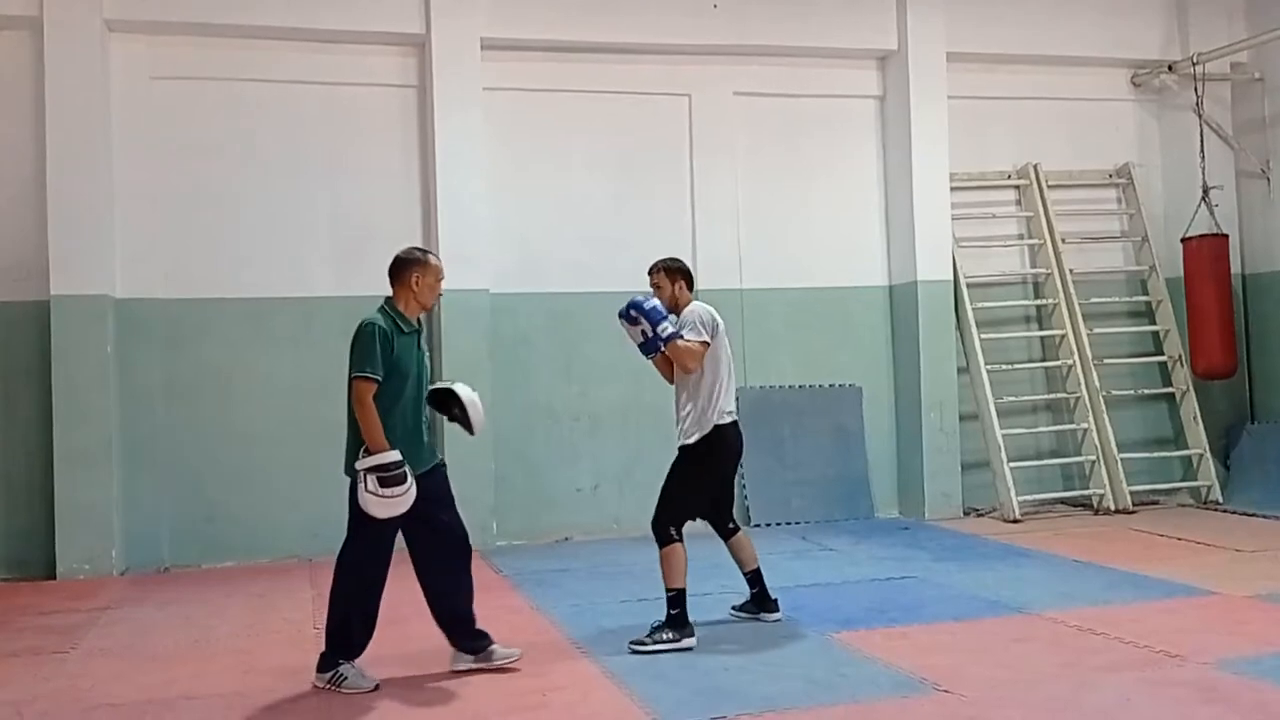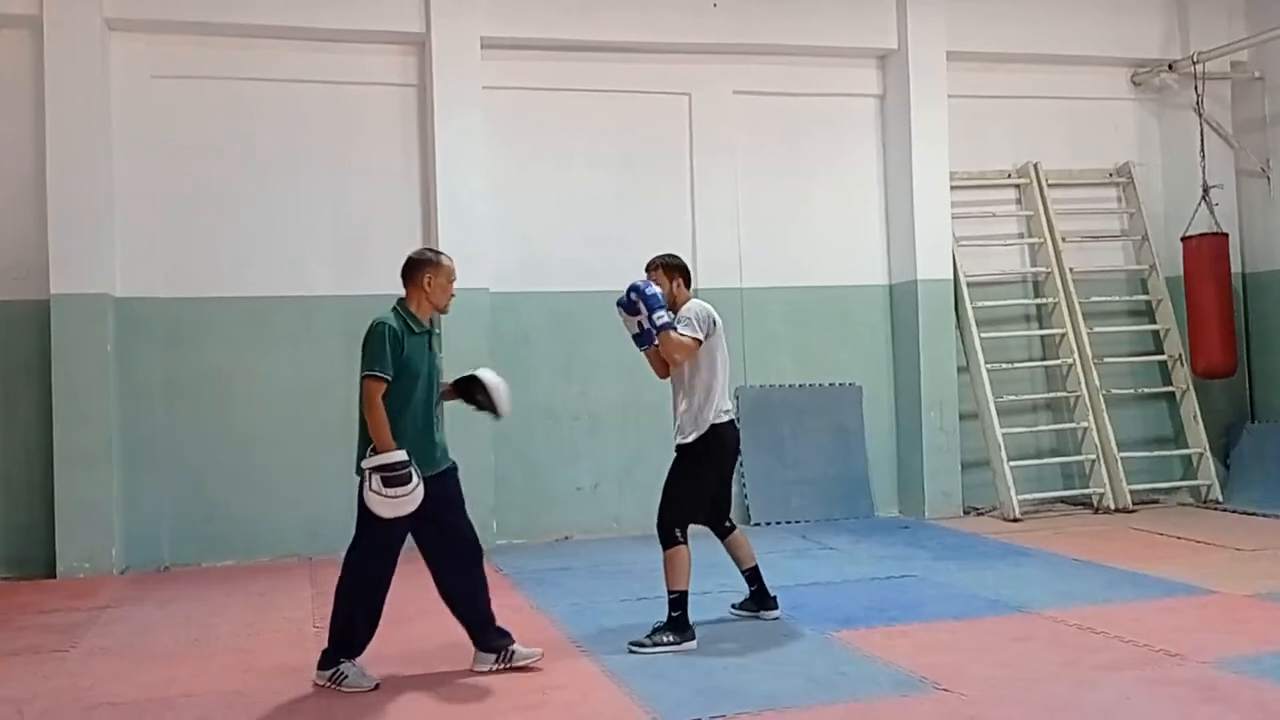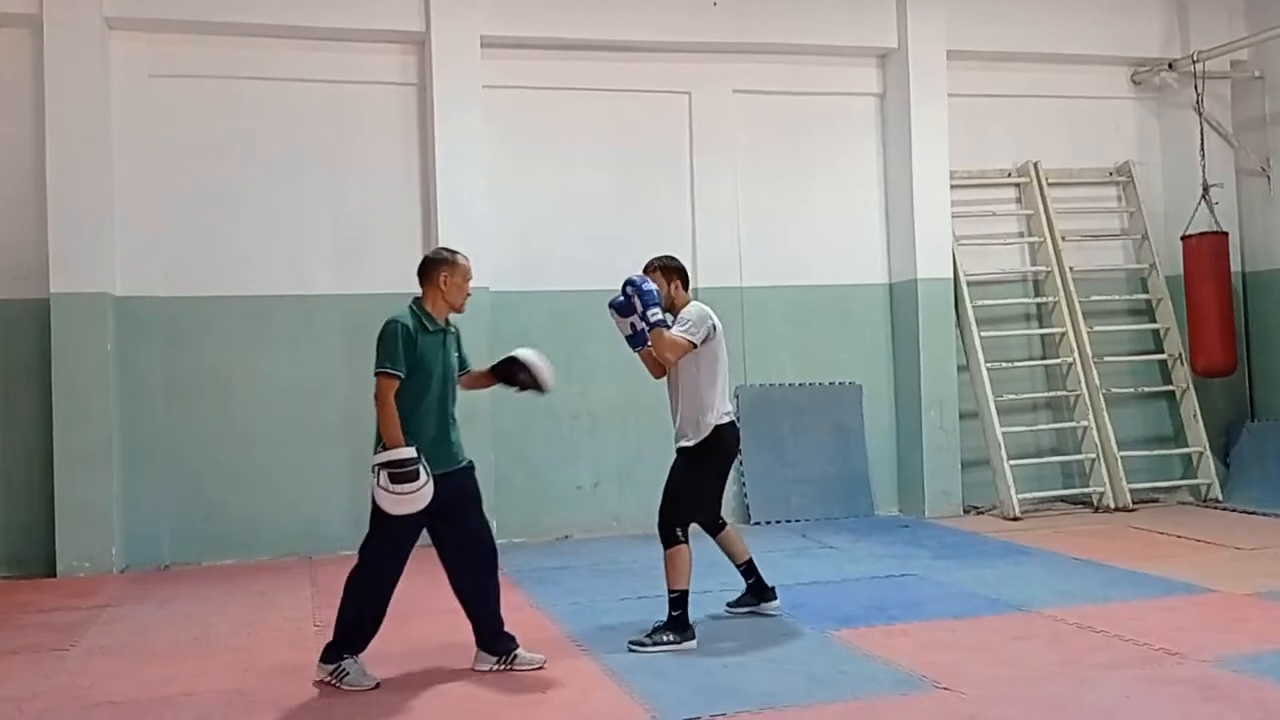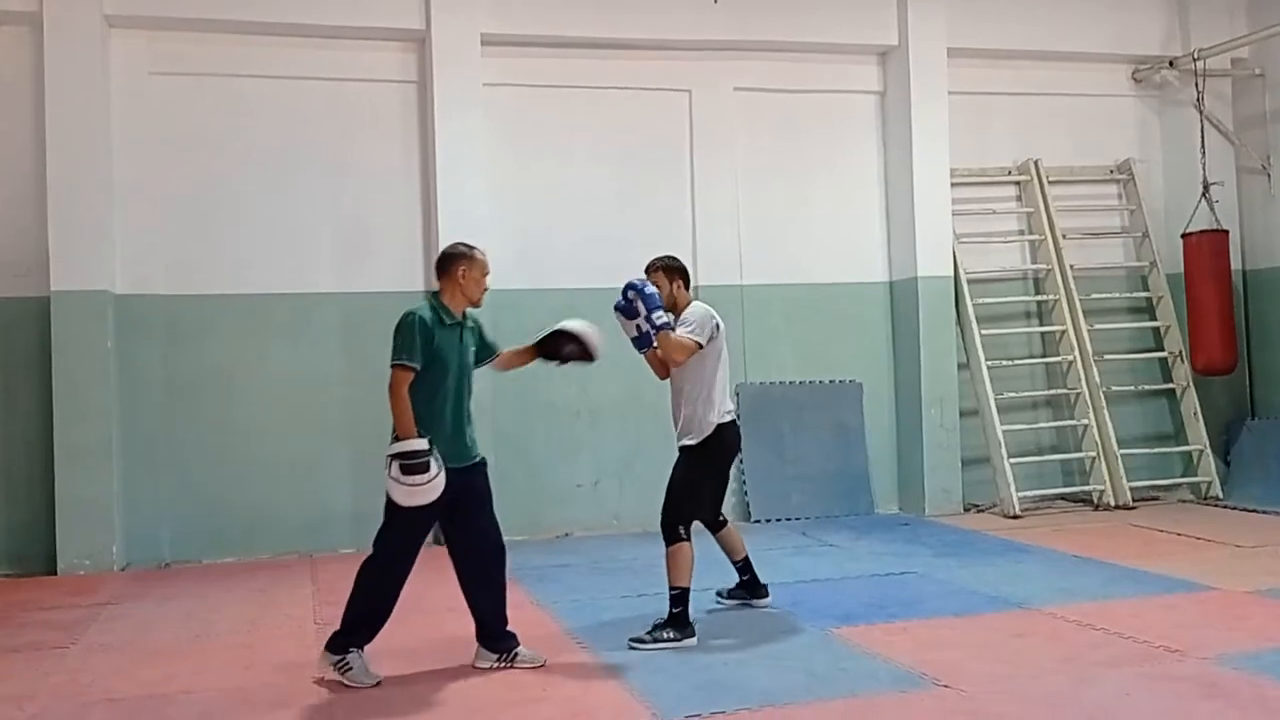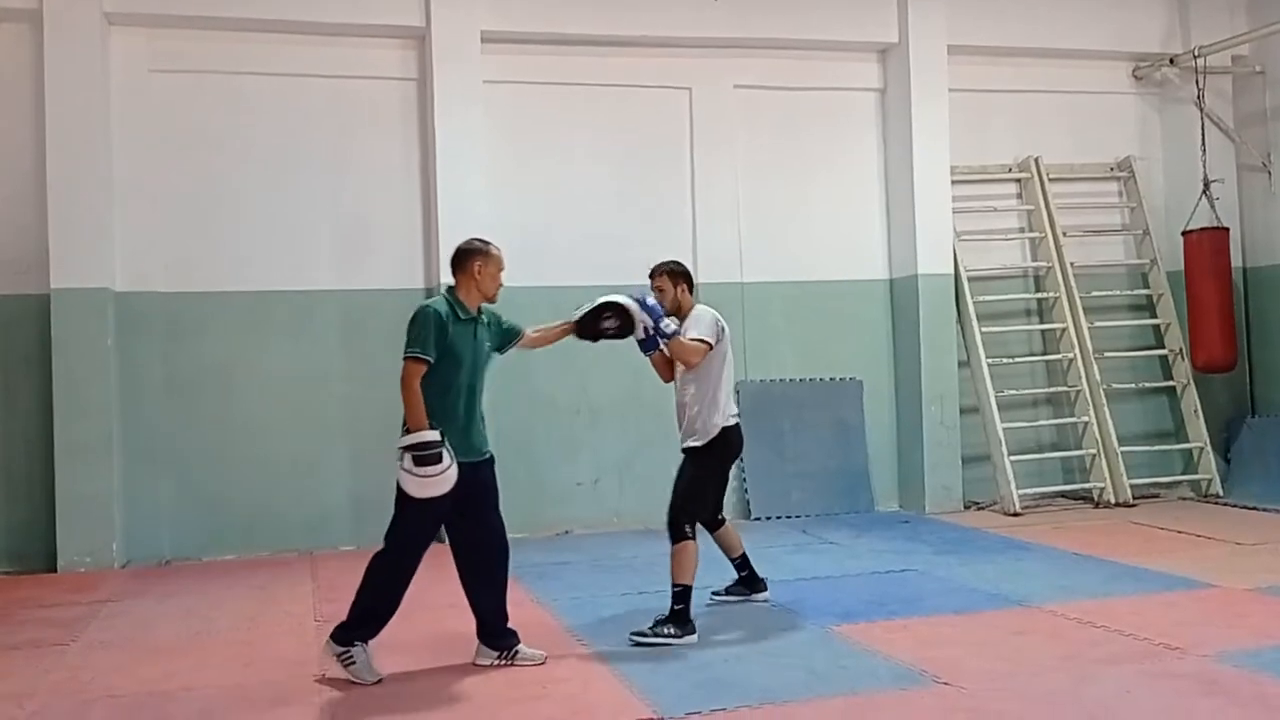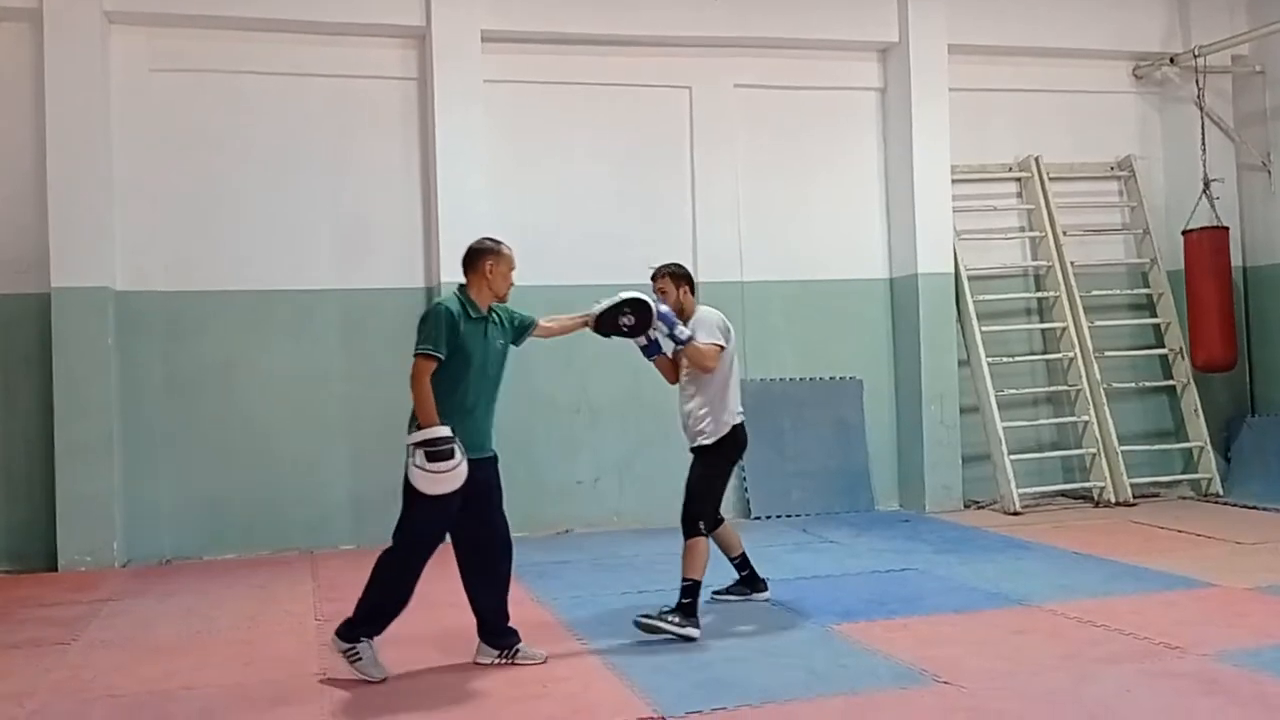
dt=0.1s
person 1, frame 1
left shoulder: (415, 330)
right shoulder: (375, 330)
right elbow: (362, 398)
right wrist: (383, 460)
left hip: (425, 467)
left knee: (450, 552)
right knee: (364, 566)
left ankle: (470, 646)
right ankle: (335, 663)
person 1, frame 2
left shoulder: (428, 331)
right shoulder: (386, 330)
right elbow: (372, 397)
left wrist: (459, 391)
right wrist: (389, 460)
left hip: (436, 468)
left knee: (461, 555)
right knee: (370, 566)
left ankle: (491, 645)
right ankle: (335, 661)
person 1, frame 3
left shoulder: (449, 331)
right shoulder: (401, 329)
right elbow: (384, 395)
left wrist: (500, 376)
right wrist: (397, 456)
left hip: (452, 467)
left knee: (476, 554)
right knee: (380, 563)
left ankle: (495, 647)
right ankle: (339, 658)
person 1, frame 4
left shoulder: (469, 326)
right shoulder: (419, 321)
left elbow: (500, 359)
right elbow: (399, 387)
left wrist: (543, 348)
left hip: (466, 462)
left knee: (485, 552)
right knee: (392, 557)
left ankle: (496, 645)
right ankle: (344, 648)
person 1, frame 5
left shoulder: (487, 322)
right shoulder: (433, 315)
left elbow: (529, 337)
right elbow: (410, 380)
left wrist: (575, 325)
left hip: (474, 458)
left knee: (487, 549)
right knee: (403, 550)
left ankle: (496, 642)
right ankle: (350, 639)
person 1, frame 6
left shoulder: (500, 320)
right shoulder: (445, 313)
left elbow: (546, 327)
right elbow: (421, 376)
left wrist: (594, 318)
left hip: (479, 456)
left knee: (492, 548)
right knee: (412, 546)
left ankle: (497, 640)
right ankle: (355, 634)
person 2, frame 1
left shoulder: (698, 314)
right shoulder: (688, 320)
left elbow: (689, 361)
right elbow: (672, 373)
left wrist: (661, 322)
right wrist: (644, 336)
left hip: (709, 437)
right hip: (719, 436)
left knee: (666, 523)
right knee: (723, 521)
left ankle: (677, 623)
right ankle: (763, 599)
person 2, frame 2
left shoulder: (696, 311)
right shoulder: (682, 317)
left elbow: (678, 355)
right elbow: (665, 369)
left wrist: (657, 312)
right wrist: (639, 328)
left hip: (707, 436)
right hip: (716, 435)
left knee: (670, 524)
right knee: (719, 520)
left ankle: (678, 625)
right ankle: (762, 597)
person 2, frame 3
left shoulder: (696, 314)
right shoulder: (679, 320)
left elbow: (669, 354)
right elbow: (659, 370)
left wrist: (651, 310)
right wrist: (631, 327)
left hip: (708, 436)
right hip: (711, 436)
left knee: (672, 523)
right knee: (708, 518)
left ankle: (678, 625)
right ankle: (759, 591)
person 2, frame 4
left shoulder: (699, 314)
right shoulder: (682, 320)
left elbow: (676, 355)
right elbow: (664, 369)
left wrist: (654, 312)
right wrist: (637, 328)
left hip: (711, 435)
right hip: (710, 435)
left knee: (674, 521)
right knee: (709, 515)
left ankle: (679, 622)
right ankle: (752, 585)
person 2, frame 5
left shoulder: (704, 317)
right shoulder: (682, 325)
left elbow: (692, 358)
right elbow: (669, 373)
left wrist: (663, 323)
right wrist: (645, 335)
left hip: (714, 436)
right hip: (706, 438)
left knee: (681, 520)
right knee: (706, 515)
left ankle: (678, 618)
right ankle: (750, 581)
person 2, frame 6
left shoulder: (708, 318)
right shoulder: (688, 327)
left elbow: (708, 362)
right elbow: (674, 375)
left wrist: (674, 328)
right wrist: (647, 340)
left hip: (722, 435)
right hip: (710, 437)
left knee: (694, 517)
right knee: (706, 514)
left ankle: (685, 612)
right ankle: (751, 581)
